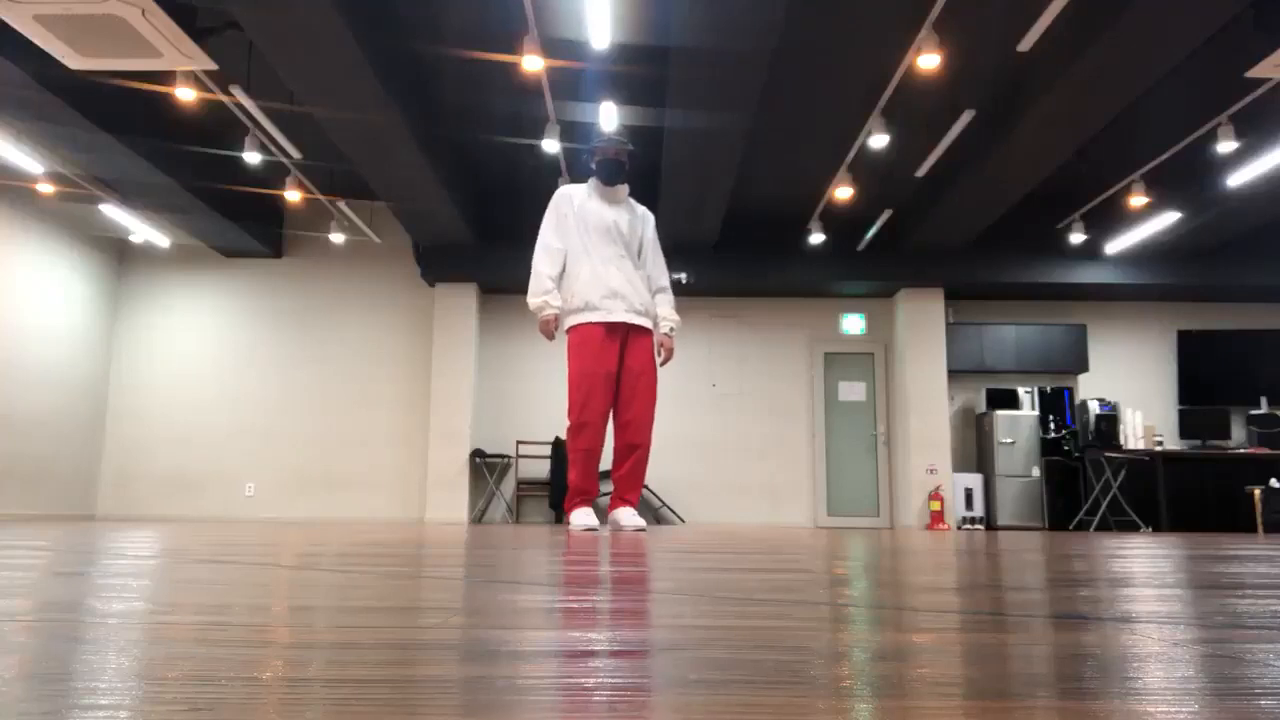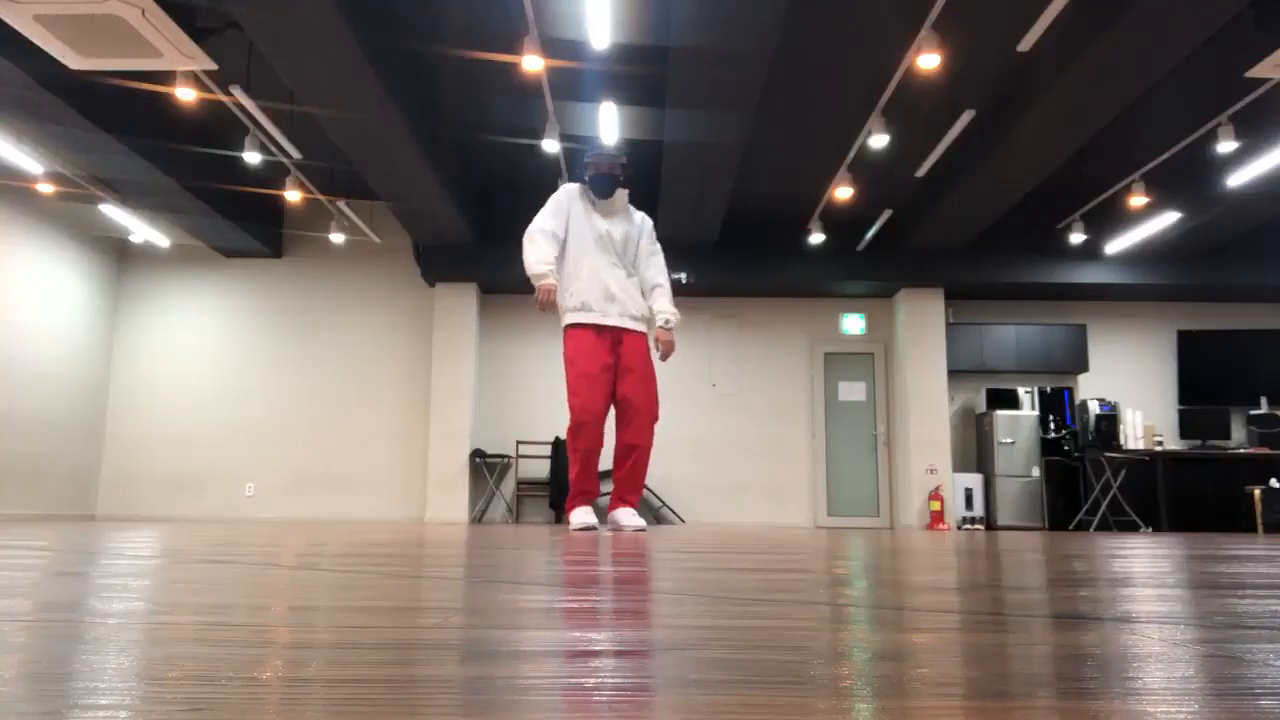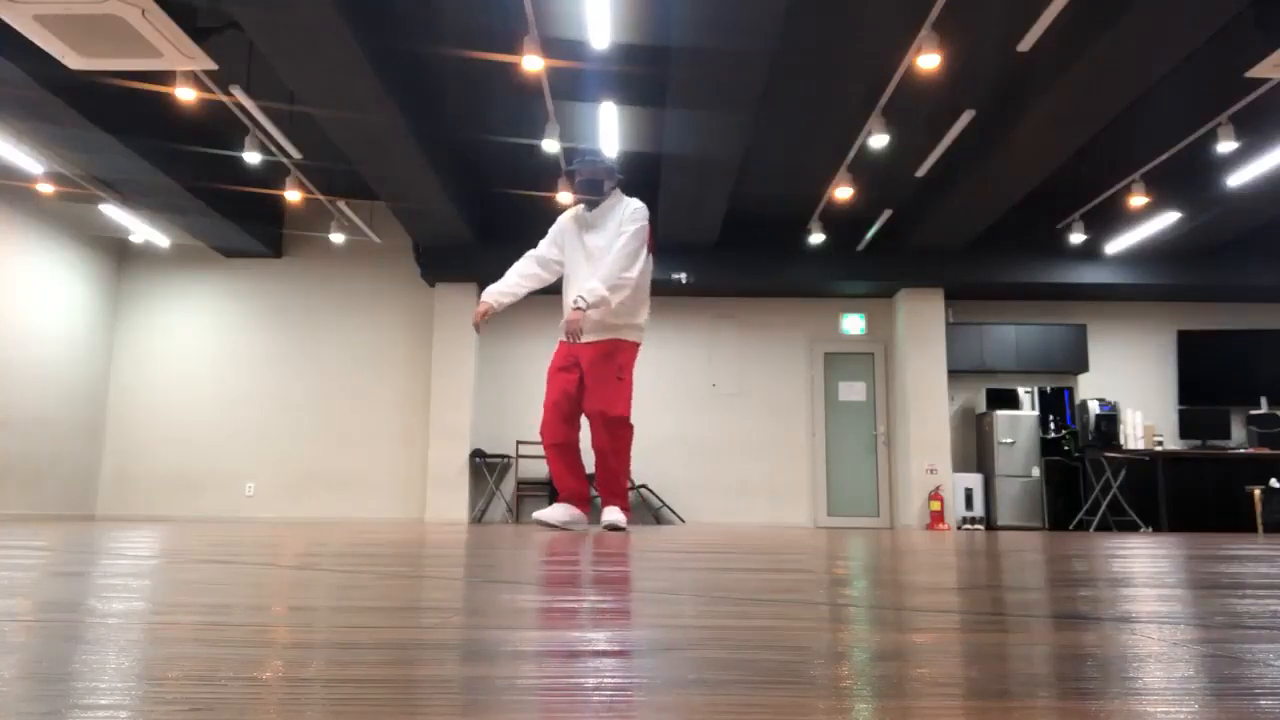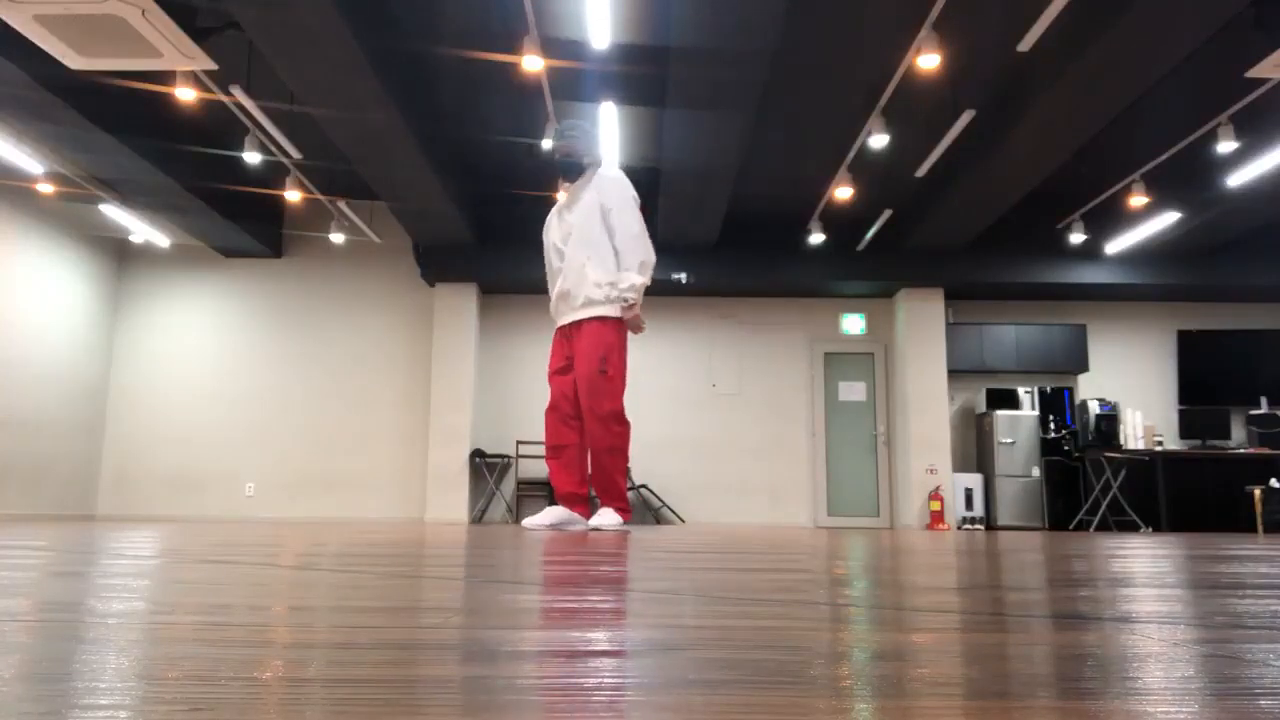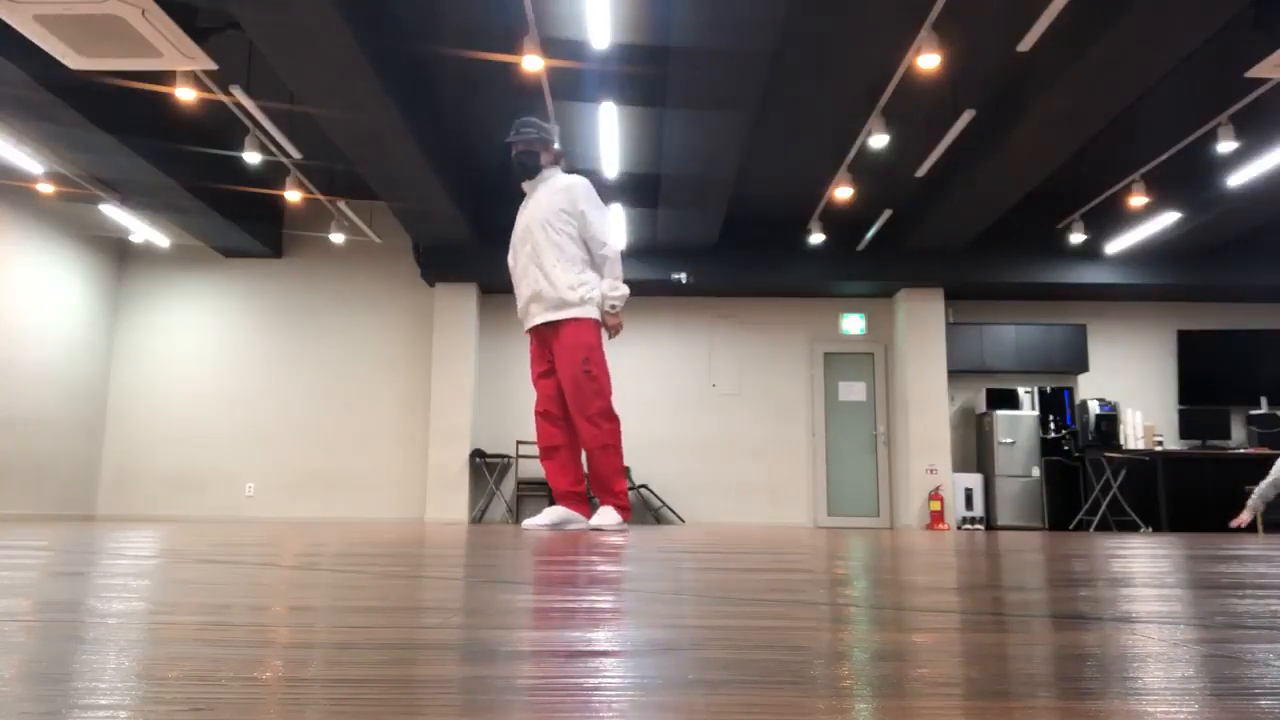
dt=1s
person 1, frame 1
left shoulder: (642, 215)
right shoulder: (569, 199)
left elbow: (657, 273)
right elbow: (549, 252)
left wrist: (666, 324)
right wrist: (547, 302)
left hip: (638, 323)
right hip: (589, 318)
left knee: (638, 416)
right knee: (587, 414)
left ankle: (624, 504)
right ankle: (580, 504)
person 1, frame 2
left shoulder: (640, 221)
right shoulder: (569, 198)
left elbow: (655, 273)
right elbow: (540, 234)
left wrist: (664, 320)
right wrist: (545, 274)
left hip: (633, 327)
right hip: (584, 323)
left knee: (641, 413)
right knee: (587, 412)
left ankle: (624, 504)
right ankle: (581, 503)
person 1, frame 3
left shoulder: (632, 211)
right shoulder: (568, 221)
left elbow: (616, 267)
right elbow: (536, 264)
left wrist: (582, 302)
right wrist: (493, 296)
left hip: (615, 332)
right hip: (573, 335)
left knee: (607, 414)
right knee: (556, 417)
left ankle: (614, 504)
right ankle: (572, 502)
person 1, frame 4
left shoulder: (609, 181)
right shoulder: (557, 211)
left elbow: (632, 238)
left wrist: (630, 297)
right wrist: (561, 312)
left hip: (602, 312)
right hip: (566, 319)
left knee: (602, 409)
right knee: (562, 412)
left ankle: (614, 507)
right ankle: (571, 505)
person 1, frame 5
left shoulder: (572, 187)
right shoulder: (526, 205)
left elbow: (604, 246)
left wrist: (612, 302)
right wrist: (528, 312)
left hip: (575, 313)
right hip: (540, 321)
left knee: (590, 408)
right knee: (551, 413)
left ankle: (613, 505)
right ankle: (570, 504)
